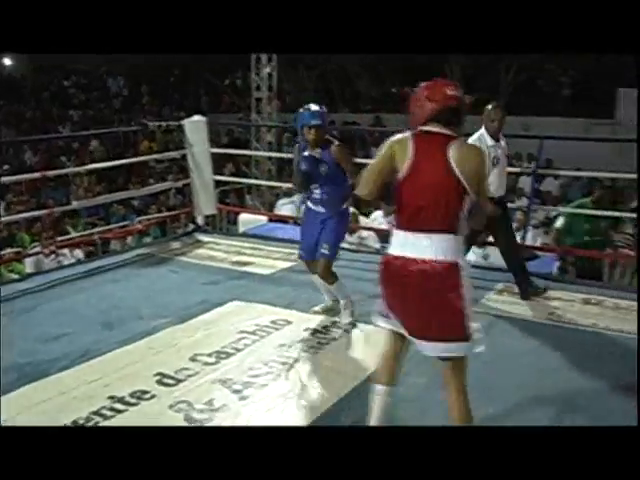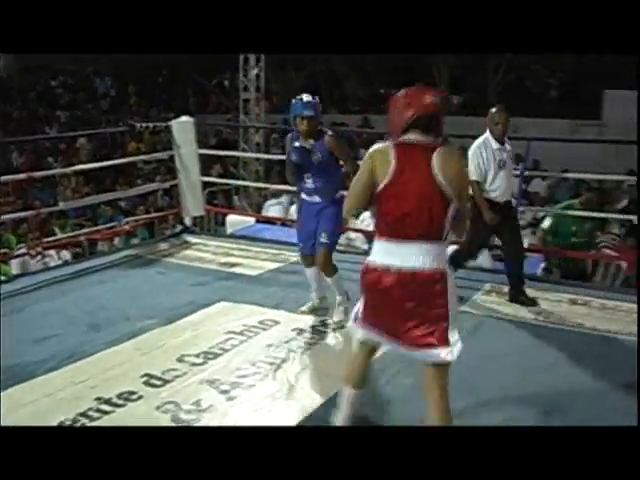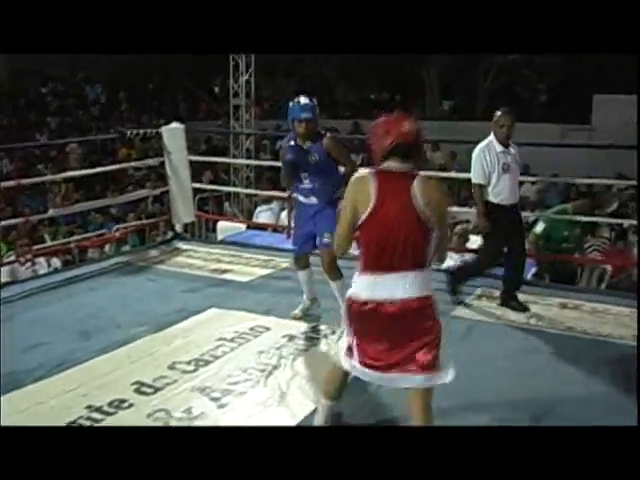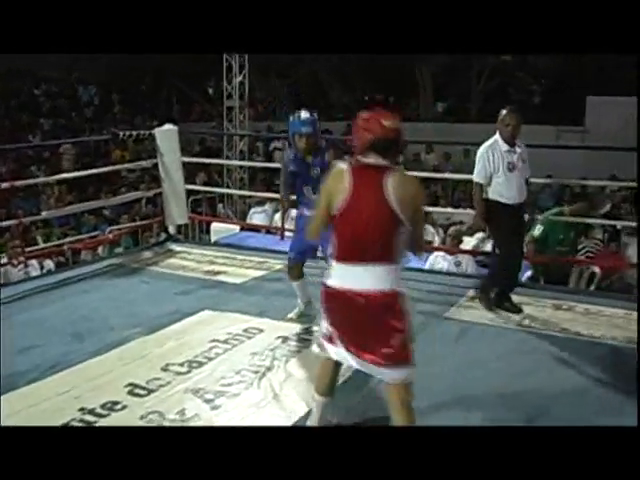
dt=0.1s
person 1, frame 1
left shoulder: (399, 144)
right shoulder: (471, 155)
left elbow: (364, 191)
right elbow: (479, 218)
left hip: (398, 262)
right hip: (443, 266)
left knee: (397, 340)
right knee: (453, 372)
left ankle: (376, 420)
person 1, frame 2
left shoulder: (380, 155)
right shoulder: (452, 161)
left elbow: (349, 210)
right elbow: (460, 226)
left hip: (381, 269)
right hip: (429, 273)
left knee: (367, 343)
right knee: (435, 377)
left ankle: (343, 418)
person 1, frame 3
left shoulder: (362, 183)
right shoulder: (431, 190)
left elbow: (339, 247)
right elbow: (439, 253)
left hip: (367, 297)
right hip: (414, 302)
left knee: (345, 363)
right knee: (419, 396)
left ankle: (320, 421)
person 1, frame 4
left shoulder: (339, 174)
right shoulder: (406, 185)
left elbow: (313, 232)
right elbow: (416, 241)
left hip: (339, 288)
right hip: (383, 295)
left knee: (334, 353)
right knee: (399, 390)
left ankle: (316, 420)
person 2, frame 1
left shoulder: (335, 150)
right shoulder: (300, 150)
left elbow: (355, 176)
right elbow: (300, 188)
left wrist: (343, 194)
right wrist: (301, 173)
left hip: (334, 213)
right hip: (313, 211)
left knee: (323, 269)
right knee: (309, 262)
left ankle: (346, 303)
right ankle: (331, 302)
person 2, frame 2
left shoulder: (329, 140)
right shoulder: (291, 141)
left elbow: (352, 164)
right elbow: (291, 180)
left wrist: (338, 184)
right wrist: (293, 164)
left hip: (330, 204)
right hip: (307, 204)
left knee: (322, 260)
right knee: (307, 255)
left ankle: (342, 301)
right ankle: (319, 298)
person 2, frame 3
left shoulder: (327, 142)
right shoulder: (288, 144)
left elbow: (351, 166)
right elbow: (286, 183)
left wrist: (336, 184)
right wrist: (288, 164)
left hip: (327, 206)
right hip: (303, 206)
left knee: (328, 261)
right knee: (300, 257)
right ankle: (310, 300)
person 2, frame 4
left shoulder: (327, 156)
right shoulder: (290, 157)
right elbow: (285, 193)
right wrist: (289, 175)
right hip: (305, 217)
right knee: (293, 266)
right ankle: (304, 305)
person 3, frame 1
left shoulder: (501, 142)
right shoulder: (476, 143)
left hip: (497, 200)
left knee: (509, 243)
right knee: (470, 240)
left ankle: (525, 285)
person 3, frame 2
left shoulder: (508, 146)
right shoulder: (481, 147)
right elbow: (475, 183)
right wrist: (486, 211)
left hip: (505, 205)
right hip: (486, 205)
left knee: (515, 249)
right knee: (473, 247)
left ankle: (517, 290)
person 3, frame 3
left shoulder: (513, 150)
right shoulder: (483, 151)
right elbow: (478, 187)
left wrist: (514, 205)
right wrist: (481, 216)
left hip: (512, 209)
right hip: (492, 210)
left knee: (517, 255)
right knee: (491, 255)
left ankle: (509, 295)
right ankle: (457, 275)
person 3, frame 4
left shoulder: (520, 149)
right shoulder: (488, 150)
right elbow: (479, 185)
right wrist: (478, 214)
left hip: (517, 209)
right hip: (499, 209)
left knee: (516, 257)
right knee: (509, 255)
left ankle: (502, 296)
right ankle: (486, 289)
